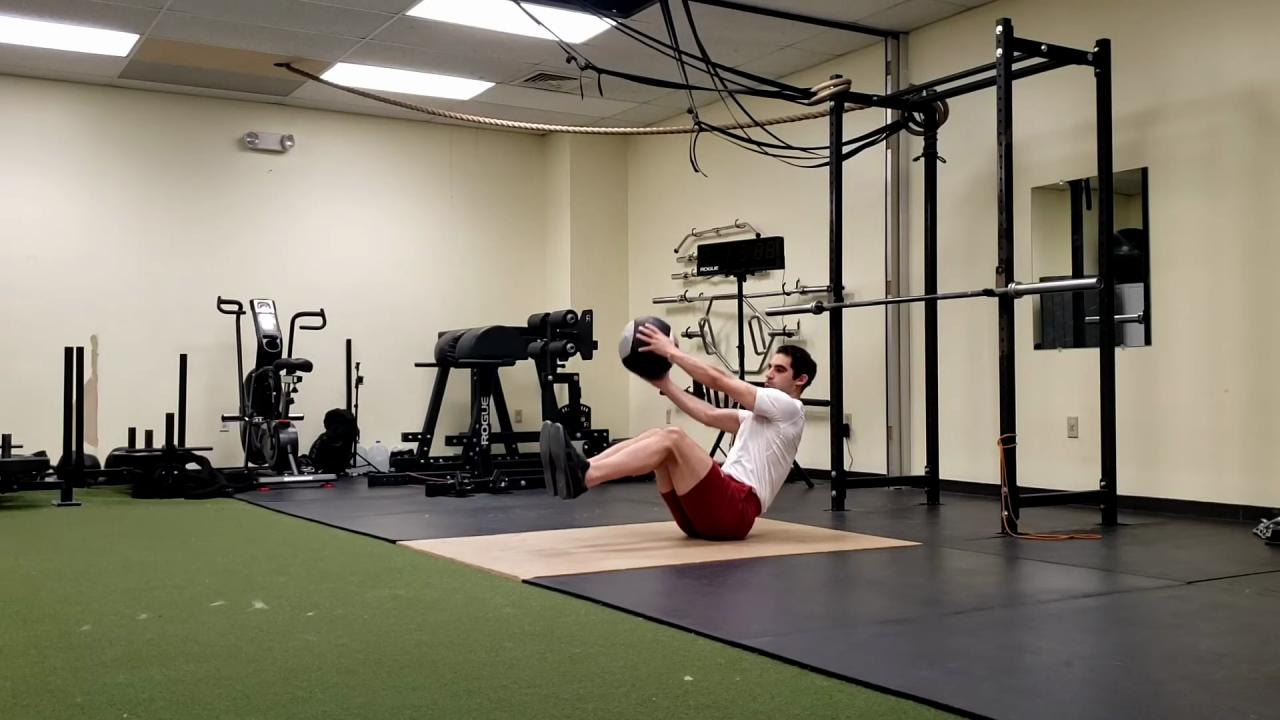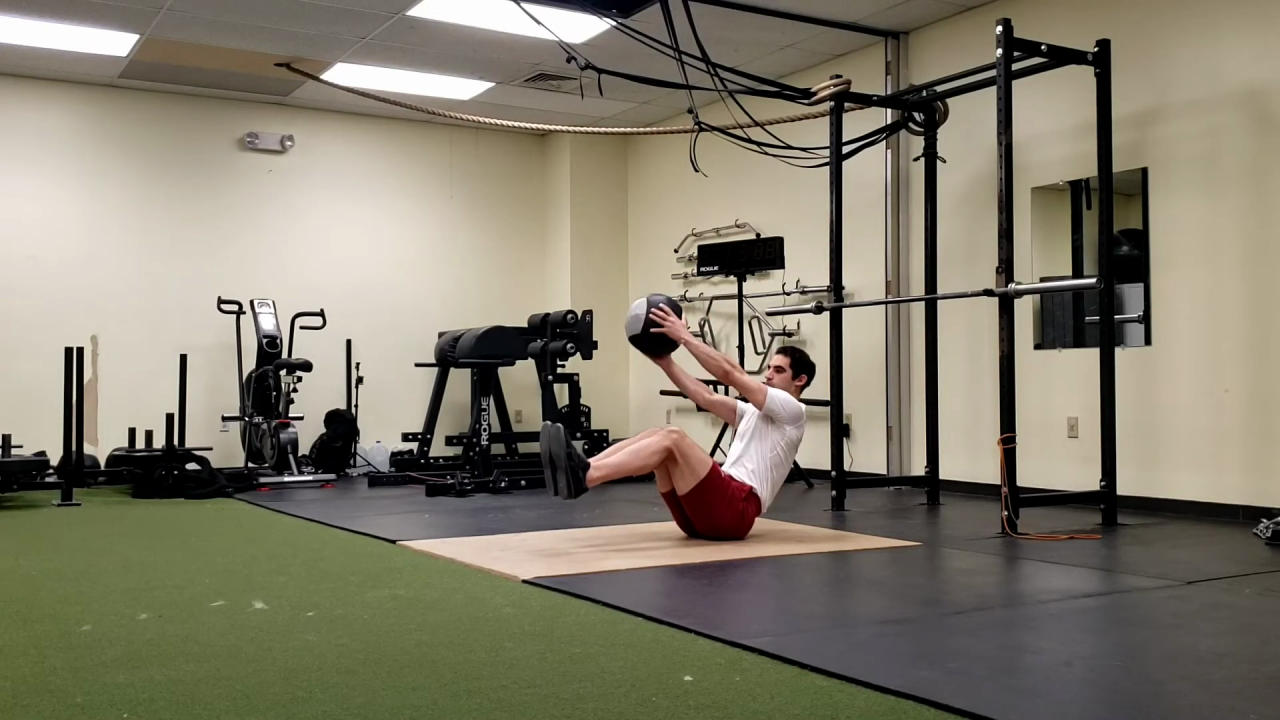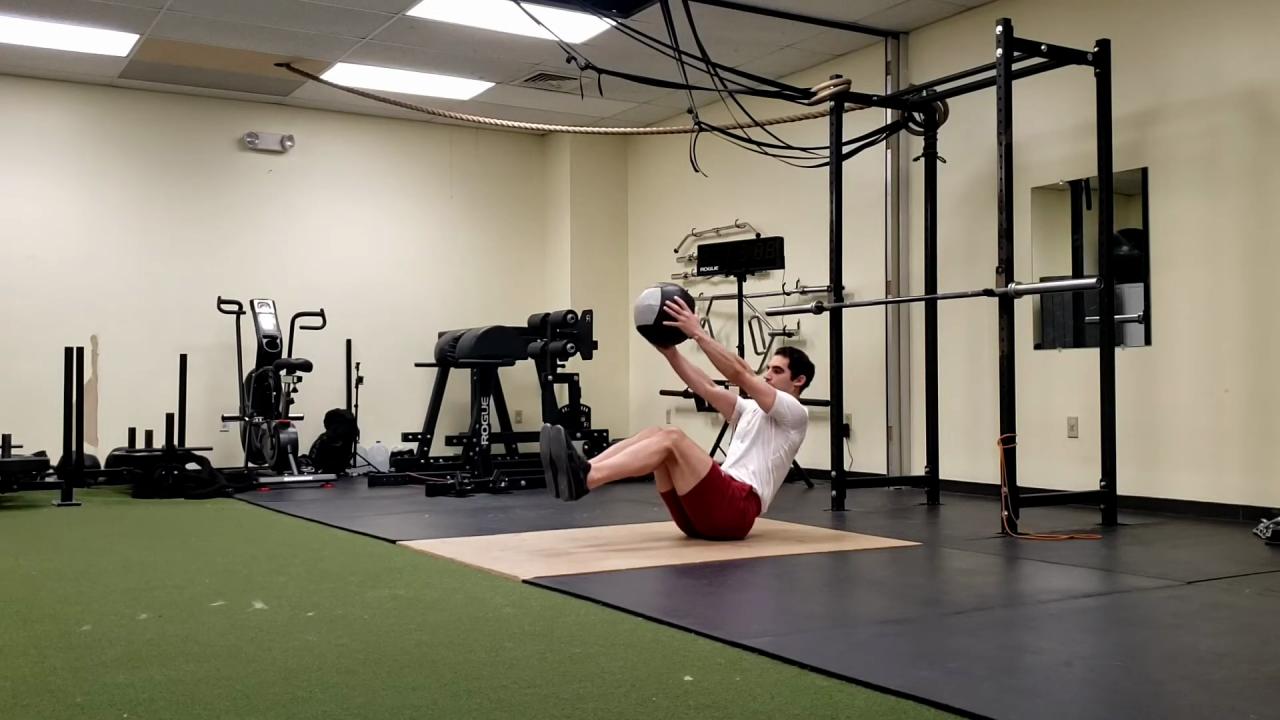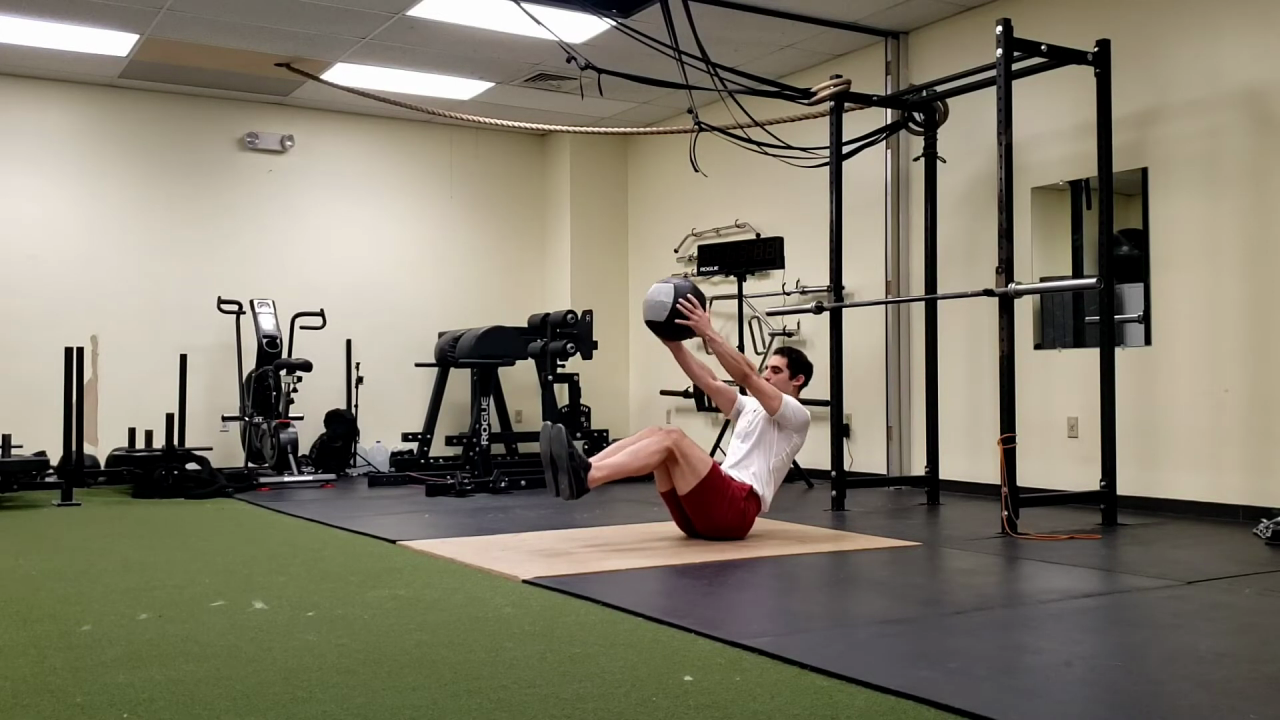
dt=0.2s
person 1, frame 1
left shoulder: (787, 408)
right shoulder: (760, 414)
left elbow: (718, 380)
right elbow: (709, 415)
left wrist: (670, 351)
right wrist: (663, 383)
left hip: (735, 510)
right hip: (715, 505)
left knee: (673, 436)
right knee: (658, 434)
left ankle: (583, 477)
right ankle: (580, 469)
person 1, frame 2
left shoulder: (791, 410)
right shoulder: (756, 411)
left elbow: (729, 374)
right elbow: (707, 398)
left wrist: (684, 336)
right wrist: (664, 361)
left hip: (735, 509)
right hip: (711, 506)
left knee: (673, 437)
right knee: (658, 434)
left ankle: (583, 477)
right ankle: (581, 469)
person 1, frame 3
left shoulder: (794, 414)
right shoulder: (753, 409)
left elbow: (739, 375)
right elbow: (707, 389)
left wrist: (697, 333)
right wrist: (668, 350)
left hip: (735, 509)
right hip: (706, 507)
left knee: (672, 438)
right knee: (657, 435)
left ankle: (583, 478)
right ankle: (581, 471)
person 1, frame 4
left shoulder: (796, 416)
right shoulder: (752, 407)
left elbow: (746, 377)
right elbow: (709, 383)
left wrist: (708, 333)
right wrist: (673, 343)
left hip: (735, 509)
right hip: (704, 508)
left knee: (672, 438)
right knee: (657, 434)
left ankle: (584, 478)
right ankle: (582, 469)
